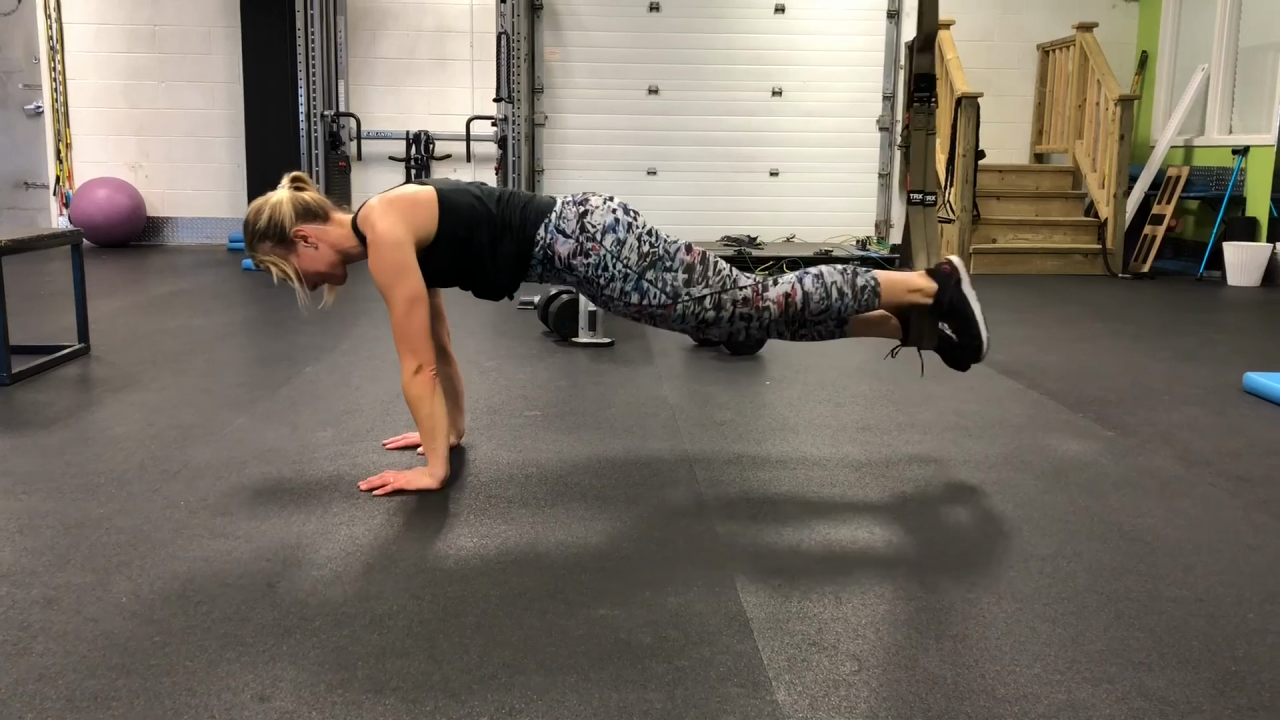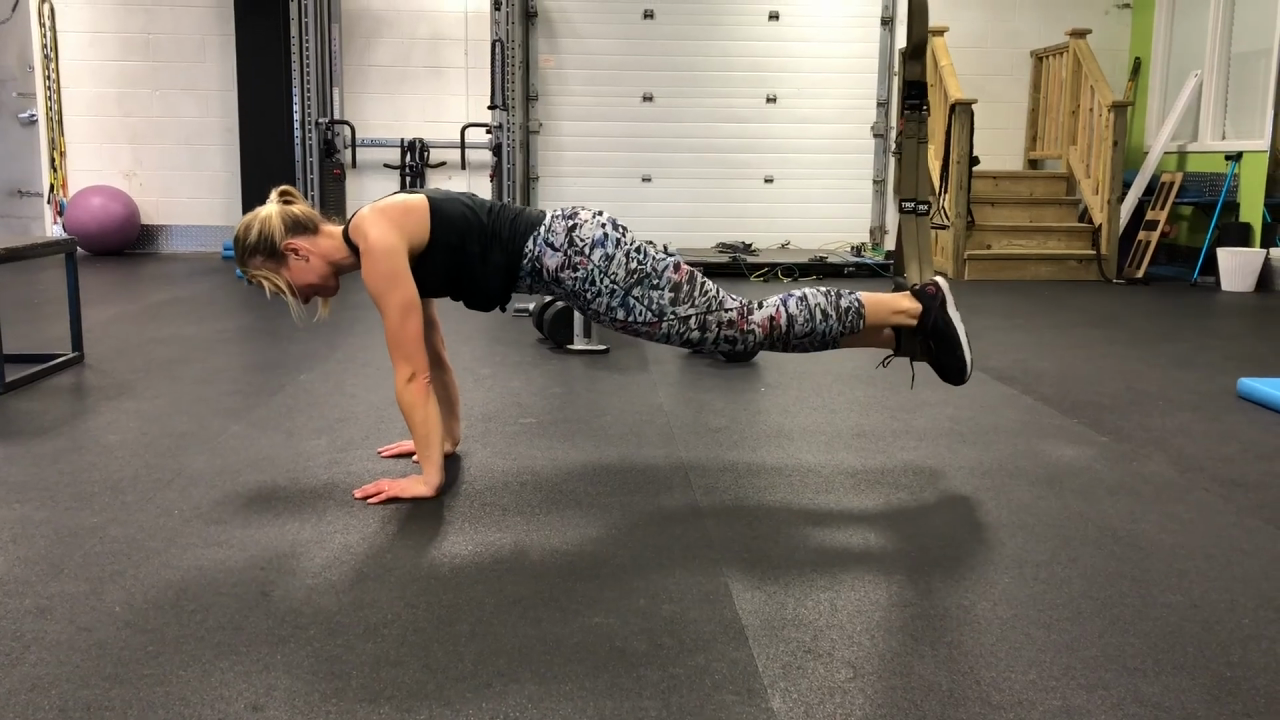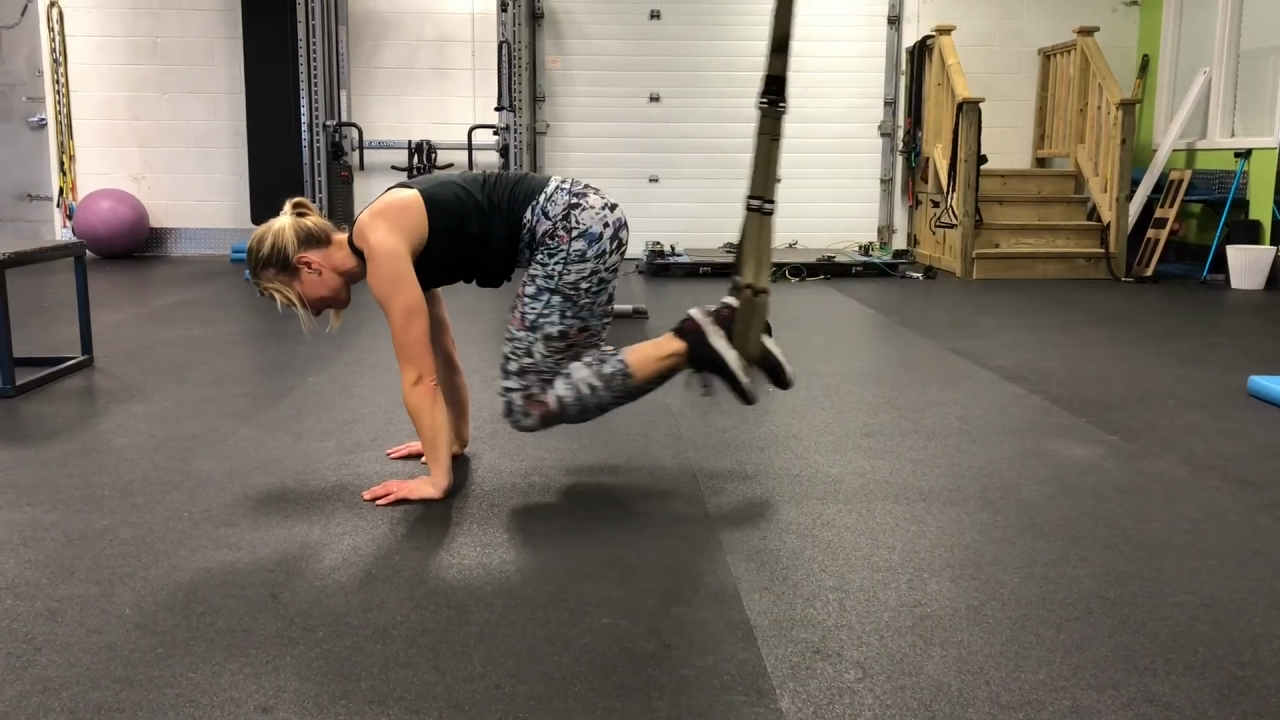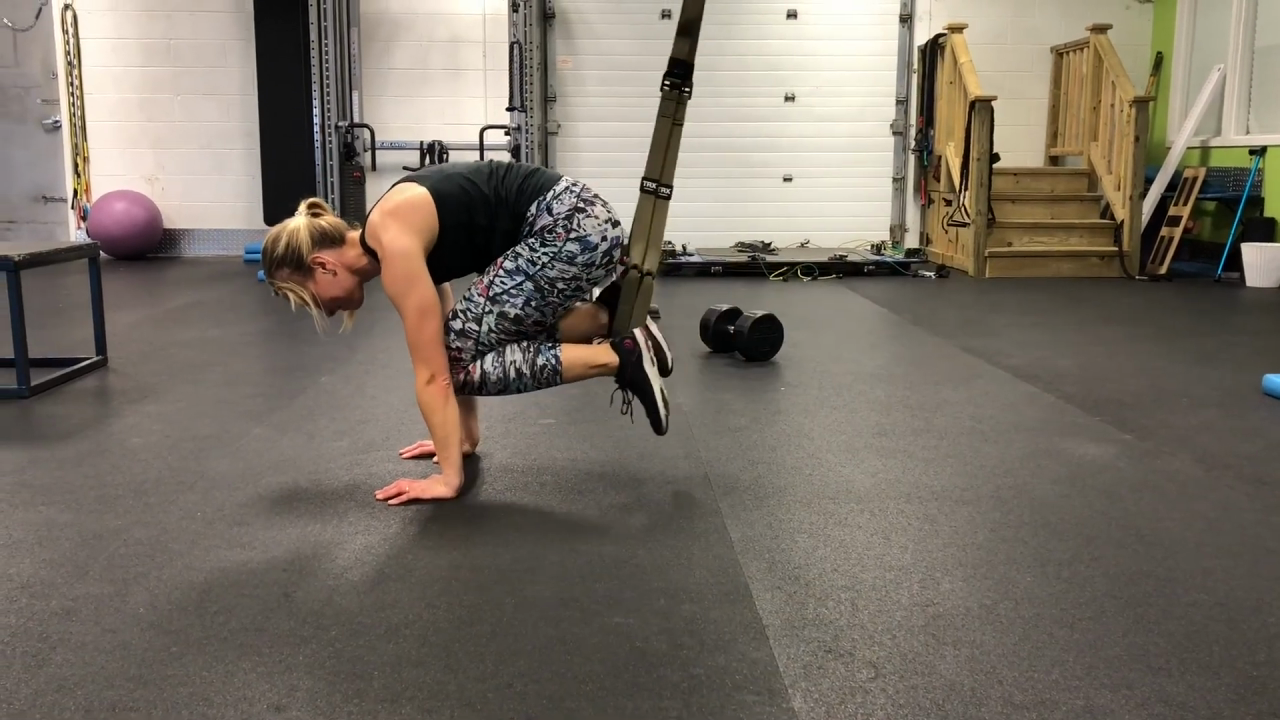
dt=0.7s
person 1, frame 1
left shoulder: (383, 230)
right shoulder: (396, 234)
left elbow: (417, 363)
right elbow: (437, 348)
left wrist: (432, 467)
right wrist: (449, 430)
left hip: (587, 241)
right hip: (582, 241)
left knee: (760, 305)
right knee: (754, 315)
left ankle: (931, 287)
right ankle: (908, 323)
person 1, frame 2
left shoulder: (373, 241)
right shoulder: (388, 244)
left elbow: (412, 372)
right elbow: (434, 355)
left wrist: (428, 474)
right wrist: (446, 436)
left hip: (577, 251)
right hip: (570, 253)
left knee: (743, 325)
right knee: (739, 327)
left ankle: (916, 307)
right ankle: (905, 328)
person 1, frame 3
left shoulder: (380, 247)
right shoulder: (397, 244)
left elbow: (419, 375)
right elbow: (440, 354)
left wrist: (437, 477)
right wrist: (455, 437)
left hip: (570, 227)
right hip: (576, 221)
left knee: (528, 404)
right knee: (561, 385)
left ankle: (686, 344)
right ankle: (703, 332)
person 1, frame 4
left shoulder: (393, 243)
right shoulder: (396, 234)
left elbow: (434, 372)
right elbow: (447, 341)
left wrist: (449, 476)
right wrist: (465, 436)
left hip: (571, 229)
right hip: (578, 224)
left knee: (456, 360)
right knee: (479, 345)
left ankle: (616, 357)
right ankle: (608, 317)
